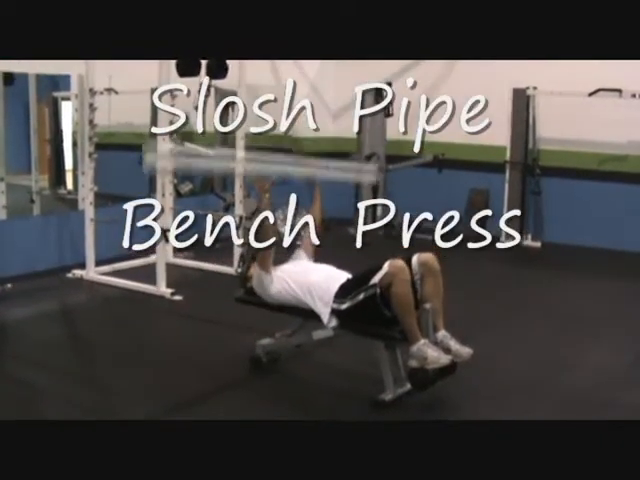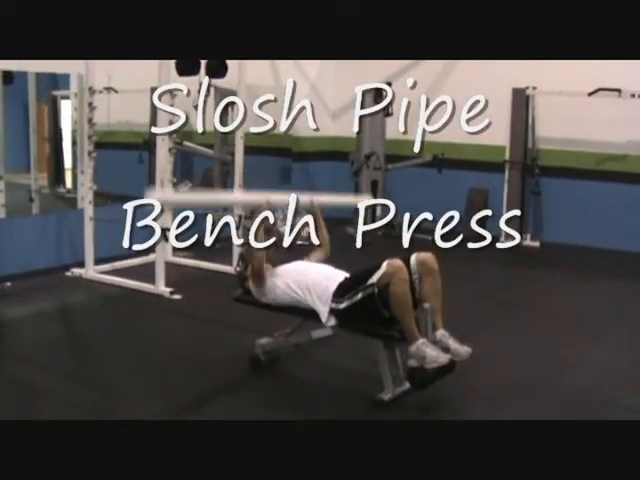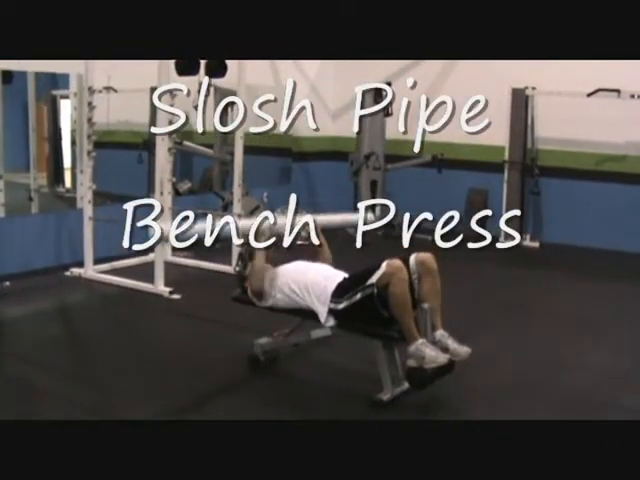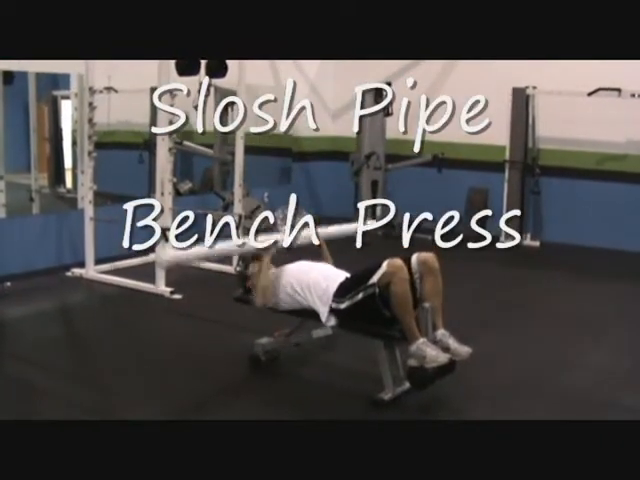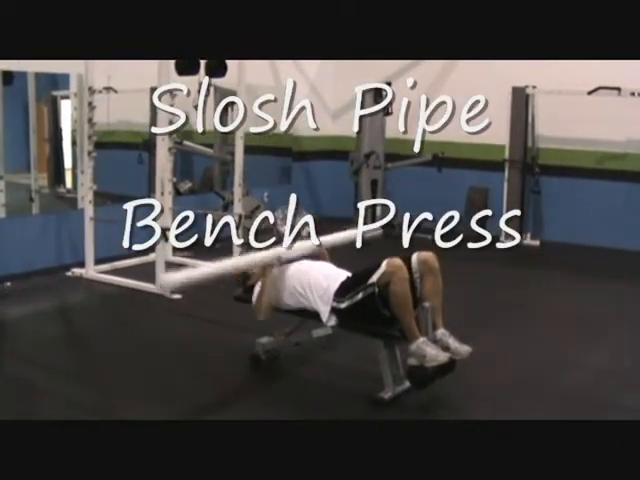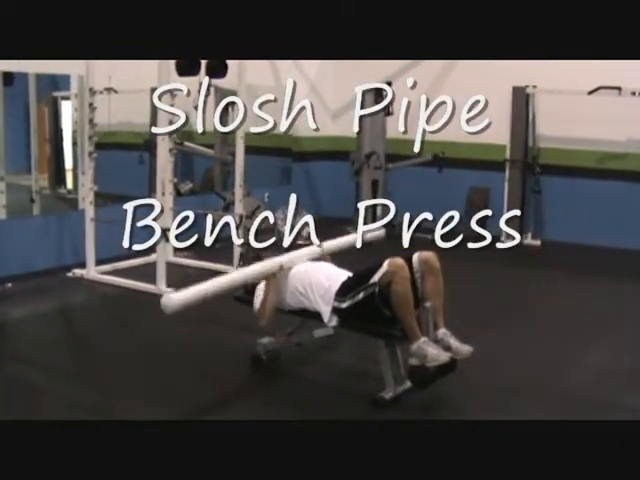
dt=0.1s
person 1, frame 1
left shoulder: (292, 268)
right shoulder: (266, 285)
left elbow: (313, 230)
right elbow: (263, 248)
left wrist: (315, 189)
right wrist: (264, 200)
left hip: (352, 289)
right hip: (339, 303)
left knee: (428, 262)
right knee: (397, 269)
left ankle: (441, 338)
right ankle: (418, 350)
person 1, frame 2
left shoulder: (287, 272)
right shoulder: (262, 287)
left elbow: (324, 248)
right elbow: (257, 261)
left wrist: (315, 211)
right wrist: (261, 223)
left hip: (350, 290)
right hip: (337, 300)
left knee: (426, 261)
right knee: (394, 268)
left ankle: (439, 336)
right ankle: (417, 349)
person 1, frame 3
left shoulder: (285, 272)
right shoulder: (260, 290)
left elbow: (327, 261)
right elbow: (257, 286)
left wrist: (317, 231)
right wrist: (259, 247)
left hip: (348, 288)
right hip: (336, 301)
left knee: (425, 261)
right knee: (394, 268)
left ankle: (439, 336)
right ankle: (416, 347)
person 1, frame 4
left shoulder: (286, 273)
right shoulder: (265, 286)
right elbow: (261, 298)
left wrist: (319, 241)
right wrist: (264, 256)
left hip: (349, 285)
right hip: (337, 300)
left knee: (426, 260)
right knee: (395, 267)
left ankle: (439, 334)
right ankle: (417, 346)
person 1, frame 5
left shoulder: (288, 270)
right shoulder: (262, 287)
right elbow: (261, 314)
left wrist: (320, 249)
right wrist: (267, 272)
left hip: (350, 285)
right hip: (339, 300)
left knee: (427, 259)
right knee: (395, 266)
left ankle: (440, 334)
right ankle: (417, 346)
person 1, frame 6
left shoulder: (288, 273)
right shoulder: (264, 290)
right elbow: (264, 320)
left wrist: (324, 255)
right wrist: (271, 277)
left hip: (353, 286)
right hip: (340, 300)
left knee: (428, 259)
right knee: (397, 266)
left ankle: (441, 334)
right ankle: (418, 346)
